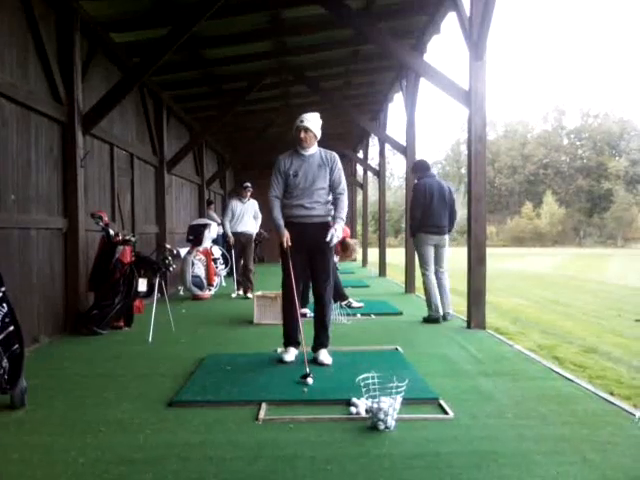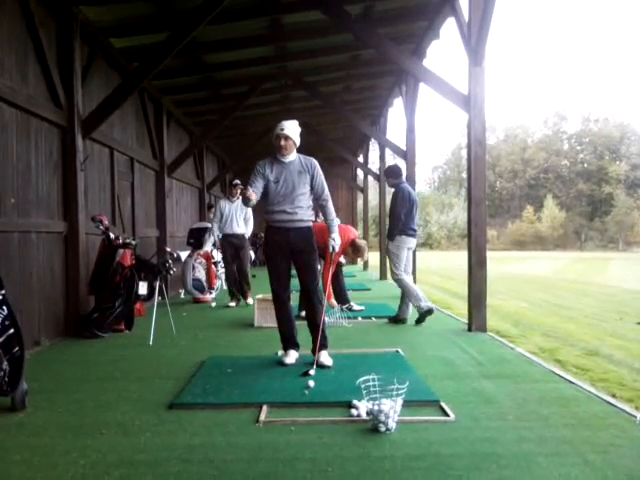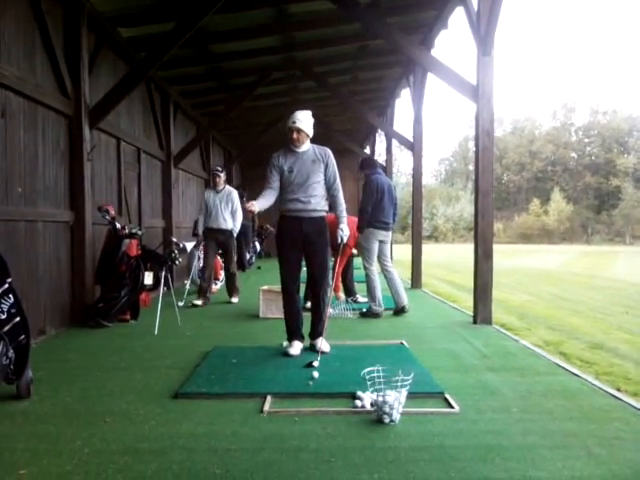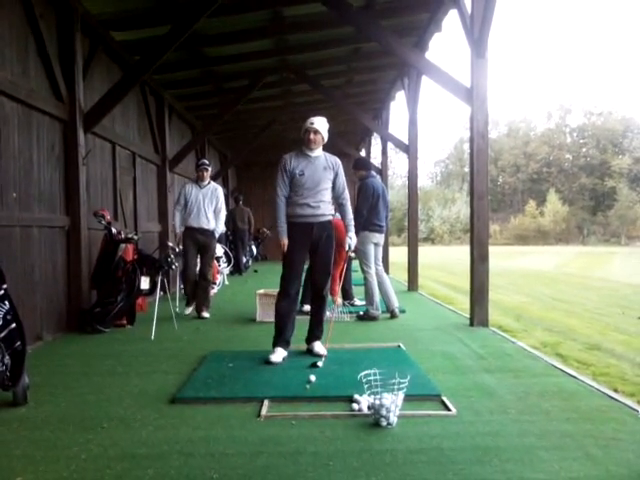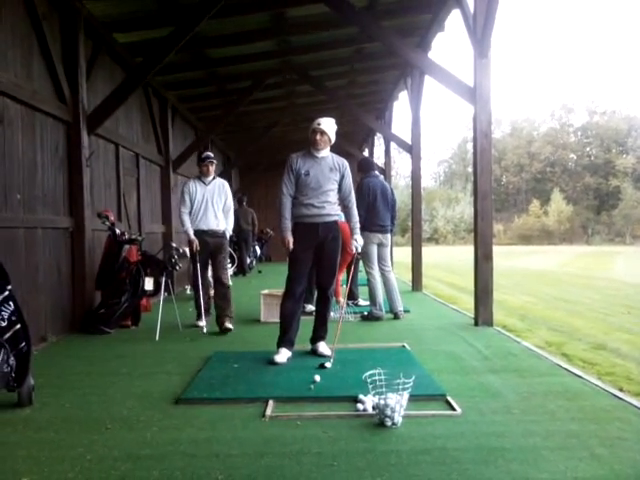
dt=1s
person 1, frame 1
left shoulder: (330, 158)
right shoulder: (284, 160)
left elbow: (340, 194)
right elbow: (274, 196)
left wrist: (339, 222)
right wrist: (281, 227)
left hip: (321, 230)
right hip: (293, 230)
left knee: (323, 291)
right knee: (290, 288)
left ankle: (321, 346)
right ankle: (291, 344)
person 1, frame 2
left shoulder: (310, 165)
right shoulder: (264, 167)
left elbow: (323, 198)
right elbow: (252, 192)
left wrist: (333, 230)
right wrist: (248, 197)
left hip: (303, 233)
right hip: (275, 235)
left knee: (312, 291)
right knee: (280, 294)
left ankle: (320, 348)
right ankle: (290, 347)
person 1, frame 3
left shoulder: (324, 155)
right shoulder: (279, 158)
left elbow: (335, 189)
right elbow: (272, 189)
left wrist: (342, 221)
right wrist: (258, 204)
left hip: (316, 223)
right hip: (289, 224)
left knee: (319, 281)
right knee: (290, 283)
left ankle: (317, 335)
right ankle: (295, 337)
person 1, frame 4
left shoulder: (333, 163)
right shoulder: (289, 160)
left elbow: (342, 197)
right elbow: (281, 197)
left wrist: (350, 229)
right wrist: (282, 232)
left hip: (324, 228)
right hip: (297, 228)
left knee: (320, 286)
right knee: (289, 286)
left ankle: (314, 339)
right ankle: (281, 344)
person 1, frame 5
left shoulder: (340, 164)
right shoulder: (296, 161)
left elbow: (348, 199)
right elbow: (286, 196)
left wrist: (356, 231)
right wrist: (286, 230)
left hip: (330, 229)
right hip: (303, 228)
left knee: (326, 287)
right knee: (295, 287)
left ankle: (319, 340)
right ankle: (285, 344)
person 2, frame 1
left shoulder: (420, 186)
right shoulder: (446, 186)
left elbow: (415, 213)
right elbow: (453, 213)
left wrist: (413, 233)
right wrist: (447, 230)
left hip: (424, 234)
right hip: (442, 235)
left knee: (428, 273)
right knee: (441, 272)
left ankle: (435, 313)
right ankle: (446, 311)
person 2, frame 2
left shoulder: (400, 190)
right shoulder: (408, 190)
left elbow: (398, 216)
left wrist: (391, 236)
left hip: (401, 237)
right hip: (410, 237)
left knee: (398, 275)
right knee: (406, 275)
left ankle: (424, 305)
right ankle: (403, 314)
person 2, frame 3
left shoulder: (371, 181)
right shoulder: (388, 182)
left elbow: (365, 208)
right elbow: (394, 207)
left wrist: (360, 228)
left hip: (372, 229)
right hip: (386, 230)
left knee: (370, 268)
right knee: (387, 266)
left ankle: (376, 308)
right ankle: (402, 303)
person 2, frame 4
left shoulder: (366, 184)
right shoulder: (380, 184)
left elbow: (361, 211)
right elbow: (385, 210)
left wrist: (355, 233)
left hip: (367, 232)
right hip: (379, 232)
left knee: (369, 272)
right knee: (379, 270)
left ankle: (373, 311)
right ankle: (393, 307)
person 2, frame 5
left shoulder: (364, 184)
right shoulder: (386, 185)
left elbow: (360, 211)
right elbow: (394, 210)
left hip: (369, 233)
right hip: (385, 233)
left knee: (372, 272)
right knee: (387, 270)
left ankle: (377, 311)
right ankle: (397, 309)
person 3, frame 1
left shoulder: (254, 203)
right shoulder: (232, 202)
left elbow: (258, 217)
right elbow: (226, 219)
left wrist: (255, 231)
right wrist: (229, 234)
left hip: (248, 236)
right hip: (235, 235)
left knee: (248, 263)
right knee: (237, 262)
left ankle: (248, 290)
right ankle: (239, 286)
person 3, frame 2
left shoulder: (244, 203)
right shoulder: (222, 203)
left elbow: (249, 220)
right elbow: (216, 221)
left wrist: (246, 235)
right wrist: (217, 237)
left hip: (241, 237)
right hip: (226, 238)
left knee: (244, 267)
right knee: (230, 269)
left ankle: (246, 294)
right ankle: (234, 297)
person 3, frame 3
left shoulder: (232, 193)
right shoulder: (207, 194)
left elbow: (237, 214)
right elbow: (202, 214)
left wrist: (234, 232)
right wrist: (200, 232)
left hip: (227, 233)
right hip: (211, 233)
left knee: (230, 265)
right knee: (207, 264)
left ankle: (233, 293)
right ankle: (203, 296)
person 3, frame 4
left shoulder: (217, 190)
right shoulder: (187, 188)
left elbow: (221, 213)
right elbow: (178, 209)
left wrist: (216, 233)
right wrist: (178, 230)
left hip: (208, 234)
right hip: (190, 232)
left knee: (206, 272)
right knee: (188, 270)
left ankle: (203, 307)
right ankle: (191, 299)
person 3, frame 5
left shoulder: (223, 185)
right shoulder: (190, 185)
left elbow: (229, 211)
right elbow: (184, 212)
left wrist: (227, 233)
right wrist: (190, 235)
left hip: (219, 235)
right hip: (198, 236)
left knee: (221, 277)
right knee: (199, 278)
left ankle: (225, 319)
right ankle: (202, 315)
